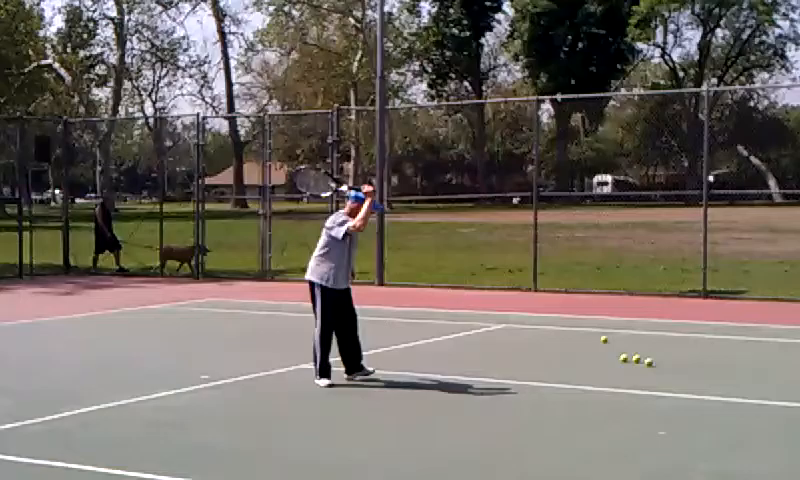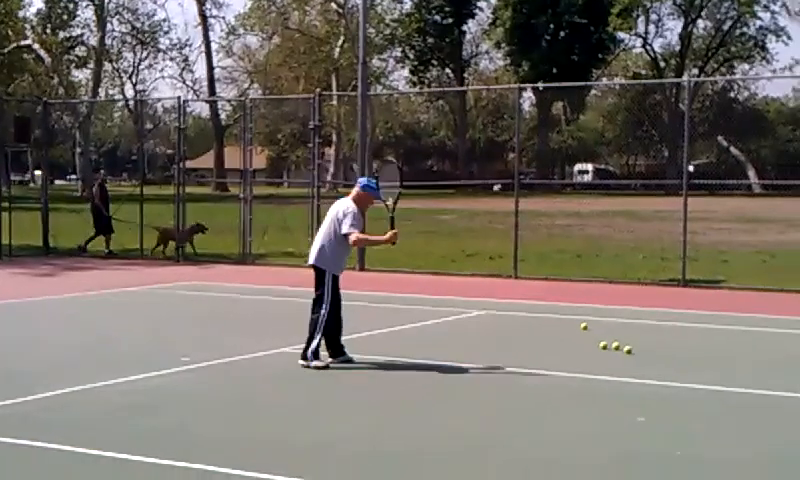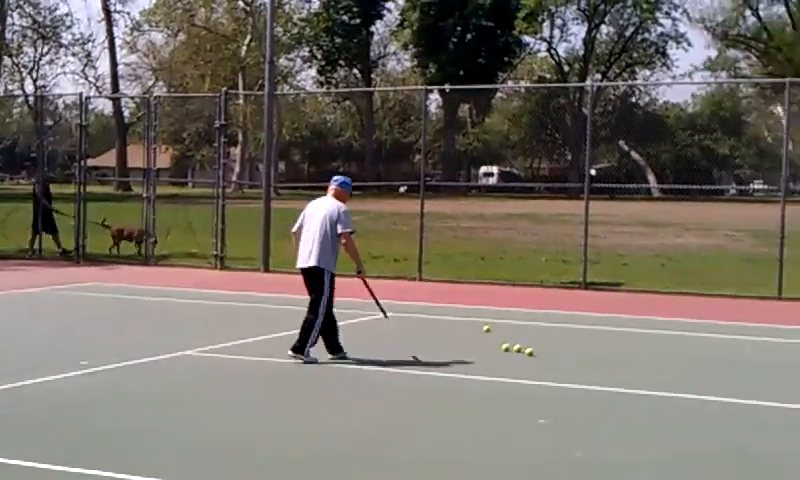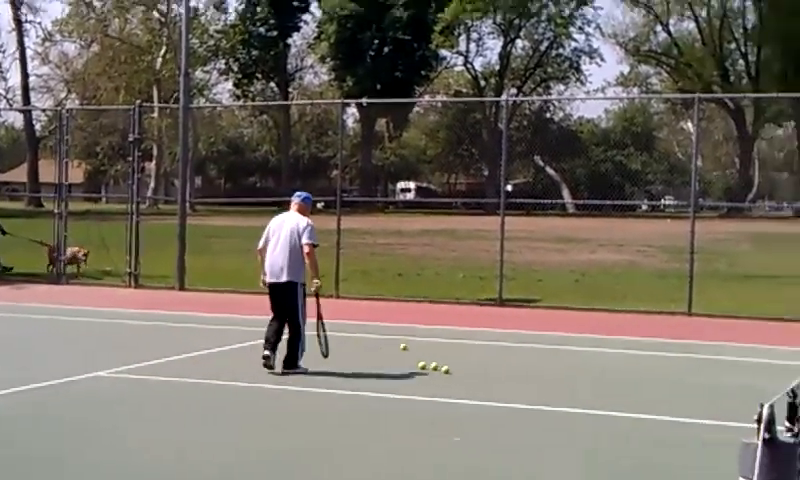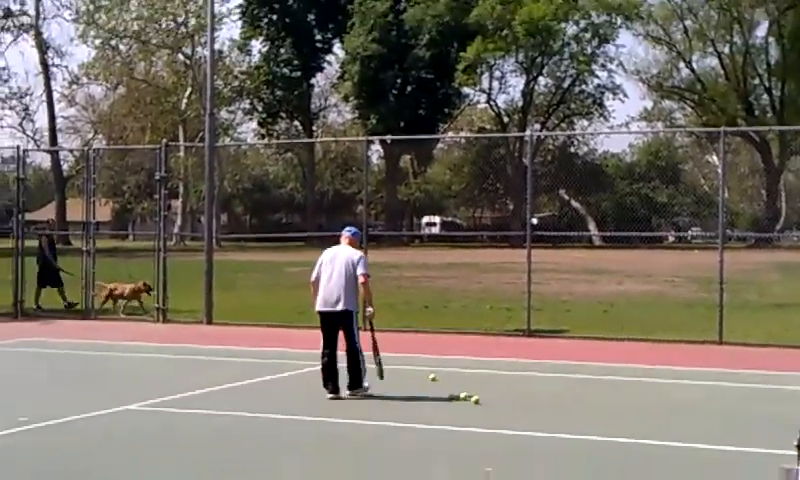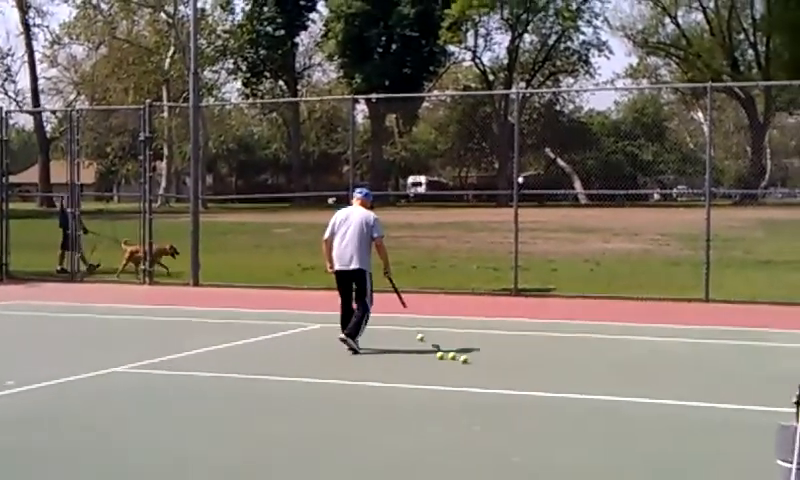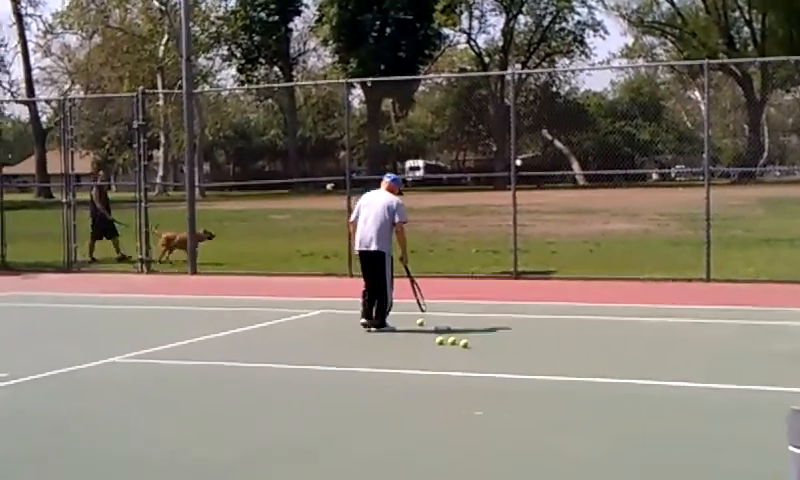
dt=0.7s
person 1, frame 1
left shoulder: (348, 222)
right shoulder: (337, 219)
right elbow: (359, 226)
left wrist: (349, 270)
right wrist: (369, 200)
left hip: (341, 283)
right hip: (322, 281)
left knee: (348, 326)
right knee: (324, 328)
left ankle: (354, 367)
right ankle: (321, 373)
person 1, frame 2
left shoulder: (343, 204)
right shoulder: (351, 210)
right elbow: (355, 239)
right wrist: (384, 239)
left hip: (325, 262)
right hip: (327, 263)
left knee: (332, 309)
right knee: (324, 309)
left ankle: (336, 351)
right ankle: (309, 355)
person 1, frame 3
left shoulder: (312, 204)
right shoulder: (340, 209)
left elbow: (295, 232)
right elbow: (346, 240)
left wrist: (301, 255)
right wrist: (359, 265)
left hip: (305, 263)
right hip: (322, 264)
left knee: (324, 306)
right knee: (319, 308)
left ankle: (334, 348)
right ankle: (300, 349)
person 1, frame 4
left shoulder: (275, 220)
right shoulder: (305, 223)
left elbow: (261, 249)
right elbow: (308, 251)
left wrist: (264, 273)
right wrist: (315, 277)
left hip: (272, 277)
right hip: (293, 278)
left knee: (278, 317)
right knee: (296, 320)
left ankle: (269, 349)
right ankle: (291, 363)
person 1, frame 5
left shoulder: (326, 253)
right shoulder: (357, 255)
left elbow: (314, 280)
right elbow: (362, 280)
left wrist: (316, 302)
right wrist: (369, 305)
left hip: (325, 306)
right hip: (347, 307)
left knee: (328, 349)
right knee: (353, 346)
left ankle: (332, 389)
right ankle: (355, 385)
person 1, frame 6
left shoulder: (339, 214)
right shoulder: (371, 217)
left elbow: (326, 240)
right elbow: (379, 244)
left wrist: (329, 262)
right wrist: (386, 265)
left hip: (340, 265)
right hip: (360, 266)
left knee: (346, 304)
right knee: (363, 304)
left ankle: (351, 338)
right ankle: (349, 334)
person 1, frame 7
left shoulder: (365, 197)
right shoulder: (395, 202)
left elbow: (352, 222)
right elbow: (399, 229)
left wrist: (357, 242)
right wrist: (404, 252)
left hip: (363, 246)
right hip: (381, 248)
left knee: (369, 284)
right knee: (383, 286)
left ankle: (366, 317)
right ankle: (379, 323)
